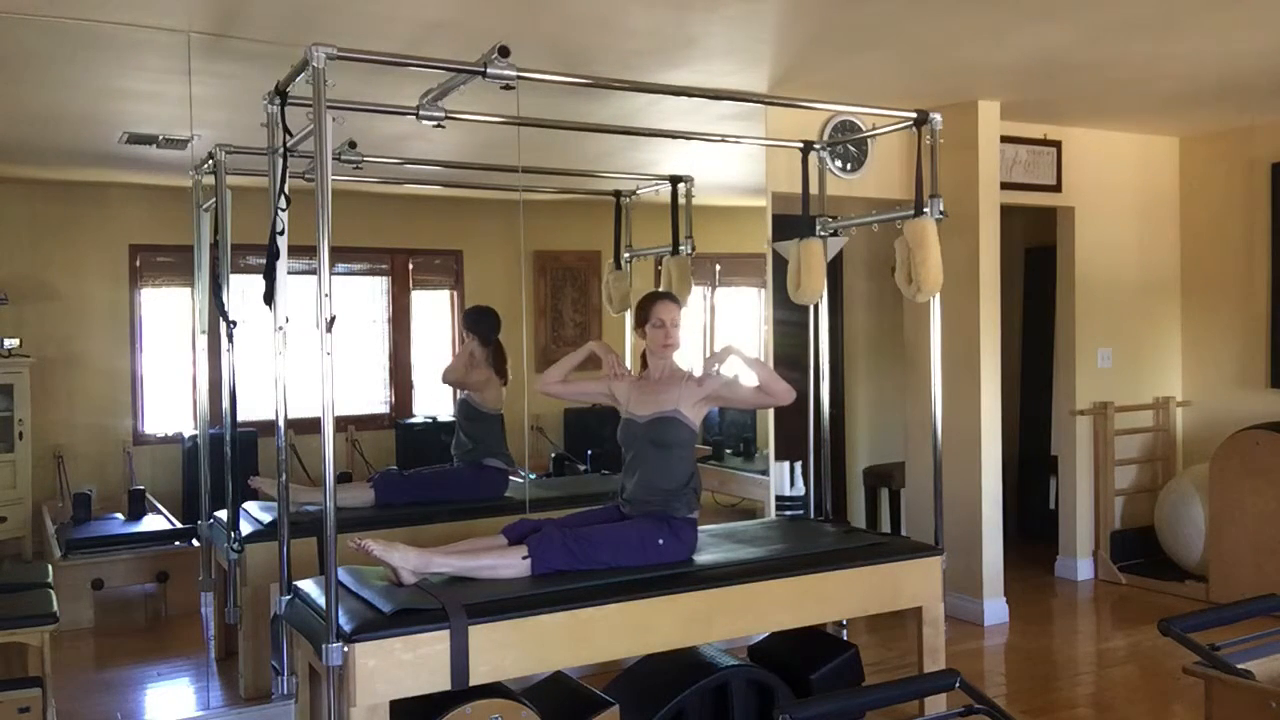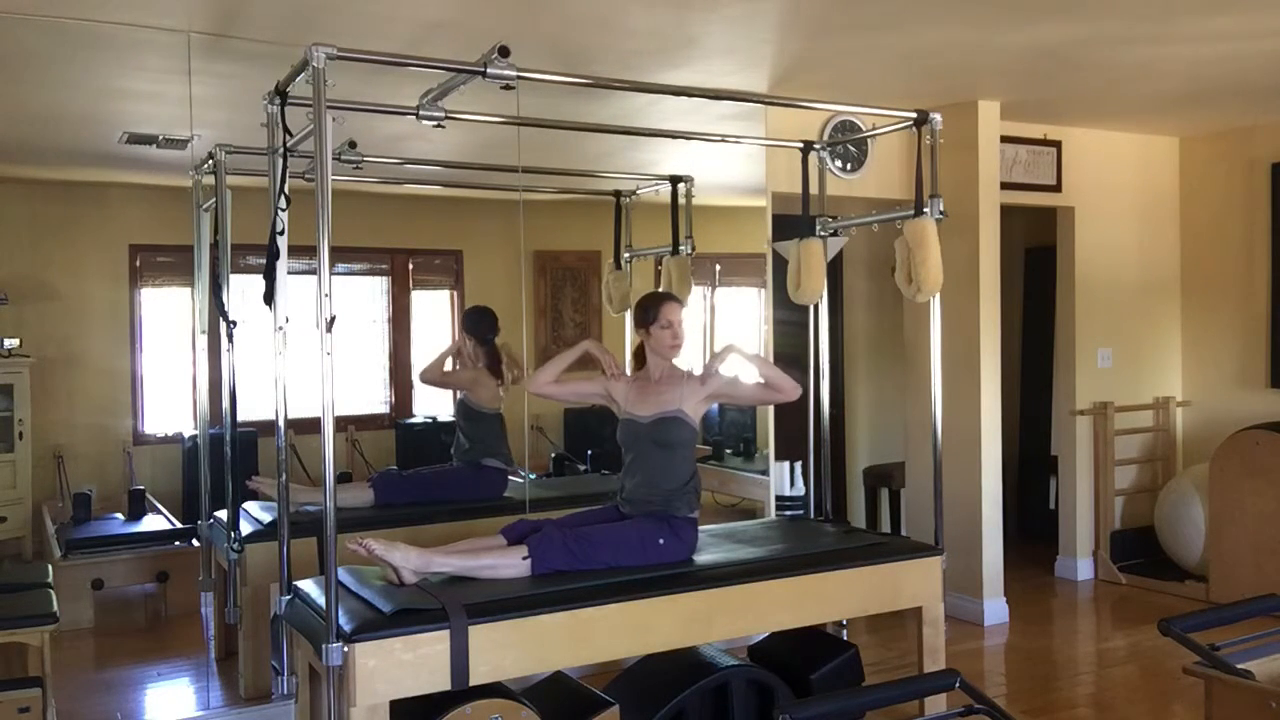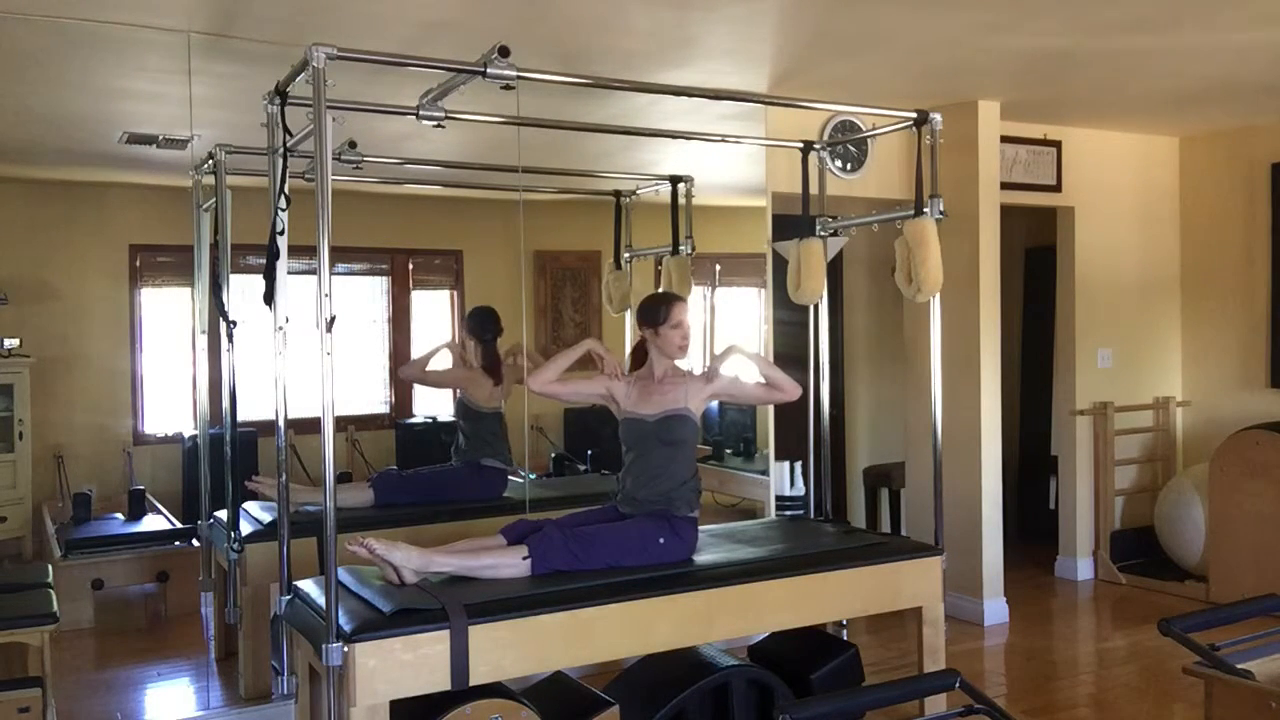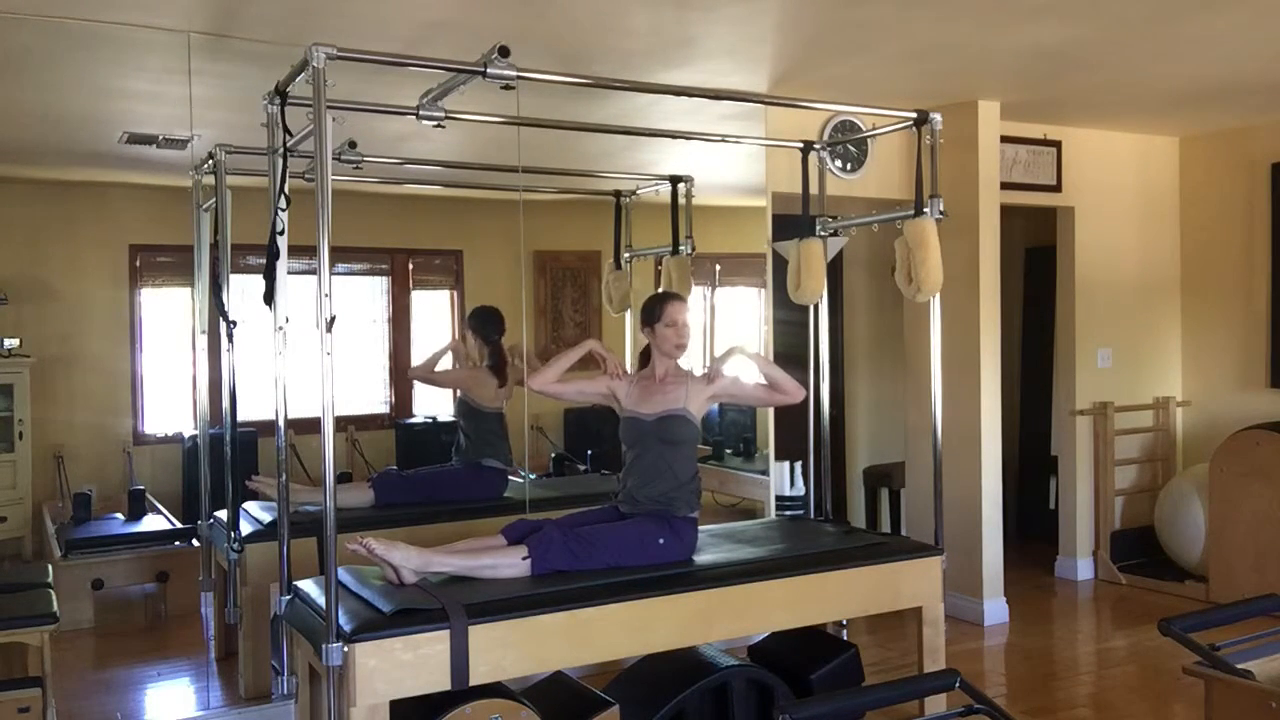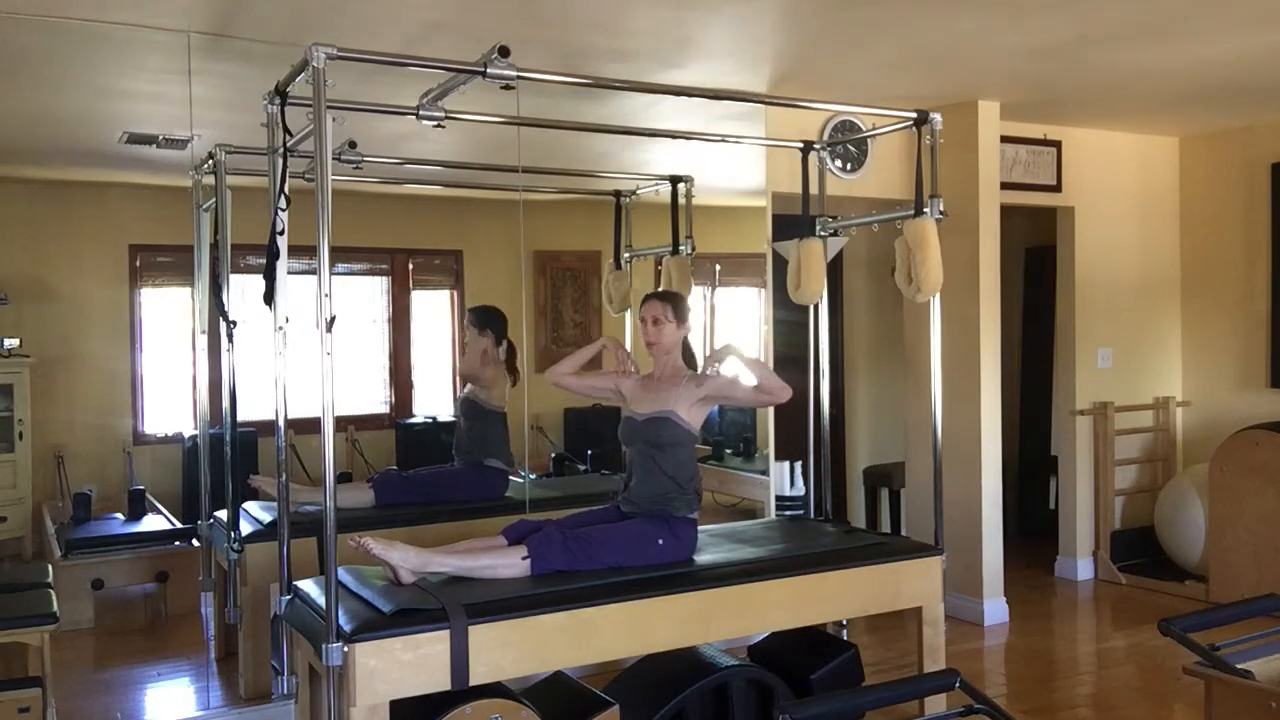
dt=0.4s
person 1, frame 1
left shoulder: (700, 387)
right shoulder: (623, 387)
left elbow: (783, 395)
right elbow: (547, 384)
left wrist: (736, 353)
right wrist: (591, 348)
left hip: (670, 528)
right hip: (627, 513)
left knee: (556, 547)
right knee: (532, 530)
left ankle: (423, 563)
right ankle: (419, 560)
person 1, frame 2
left shoulder: (700, 386)
right shoulder: (619, 387)
left elbow: (789, 391)
right elbow: (538, 385)
left wrist: (737, 351)
right wrist: (586, 347)
left hip: (671, 528)
right hip: (626, 513)
left knee: (556, 547)
right knee: (530, 530)
left ankle: (422, 561)
right ankle: (419, 562)
person 1, frame 3
left shoulder: (700, 385)
right shoulder: (619, 387)
left elbow: (790, 392)
right elbow: (538, 383)
left wrist: (742, 353)
right wrist: (589, 346)
left hip: (671, 527)
right hip: (625, 512)
left knee: (557, 547)
right knee: (530, 530)
left ankle: (423, 562)
right ankle: (419, 562)
person 1, frame 4
left shoulder: (703, 386)
right shoulder: (620, 386)
left elbow: (793, 394)
right elbow: (538, 383)
left wrist: (744, 354)
right wrist: (590, 346)
left hip: (671, 527)
right hip: (625, 512)
left knee: (556, 547)
right knee: (530, 530)
left ankle: (421, 562)
right ankle: (418, 561)
person 1, frame 5
left shoulder: (700, 387)
right shoulder: (630, 384)
left elbow: (780, 393)
right elbow: (557, 375)
left wrist: (733, 353)
right wrist: (604, 344)
left hip: (670, 527)
right hip: (628, 513)
left knee: (555, 548)
right knee: (532, 531)
left ankle: (422, 563)
right ankle: (419, 560)
person 2, frame 1
left shoulder: (483, 376)
right shoulder: (491, 371)
left elbow: (450, 377)
left wrist: (468, 349)
left hip: (485, 475)
right hip: (474, 469)
left knee: (399, 487)
right knee: (393, 479)
left ankle: (298, 496)
right ankle: (300, 492)
person 2, frame 2
left shoulder: (476, 376)
right shoulder: (498, 371)
left elbow: (428, 376)
right elbow: (518, 373)
left wrist: (454, 348)
right wrist: (504, 352)
left hip: (484, 475)
right hip: (479, 470)
left knee: (398, 486)
right knee: (394, 479)
left ankle: (297, 496)
right ankle: (300, 492)
person 2, frame 3
left shoulder: (468, 376)
right shoulder: (507, 373)
left elbow: (406, 372)
left wrist: (443, 348)
right wrist: (519, 352)
left hip: (483, 476)
right hip: (484, 471)
left knee: (395, 487)
right knee: (393, 480)
left ankle: (297, 496)
right ankle: (303, 493)
person 2, frame 4
left shoulder: (475, 376)
right shoulder: (507, 373)
left elbow: (418, 372)
left wrist: (450, 348)
right wrist: (514, 353)
left hip: (483, 476)
right hip: (484, 471)
left knee: (398, 486)
right knee: (395, 480)
left ankle: (297, 495)
right ankle: (303, 492)
person 2, frame 5
left shoulder: (492, 372)
right shoulder: (493, 370)
left elbow: (465, 370)
left wrist: (480, 347)
left hip: (485, 476)
right hip: (475, 469)
left knee: (400, 487)
right knee: (394, 480)
left ankle: (298, 496)
right ankle: (301, 491)
